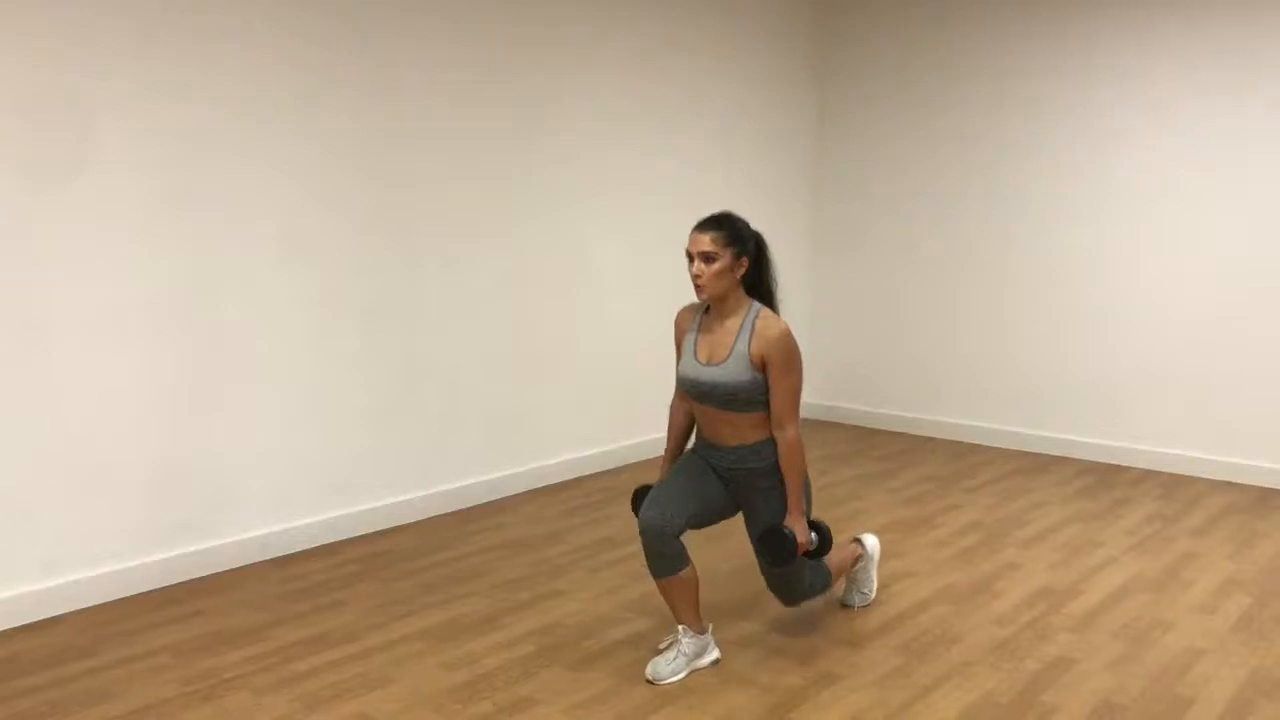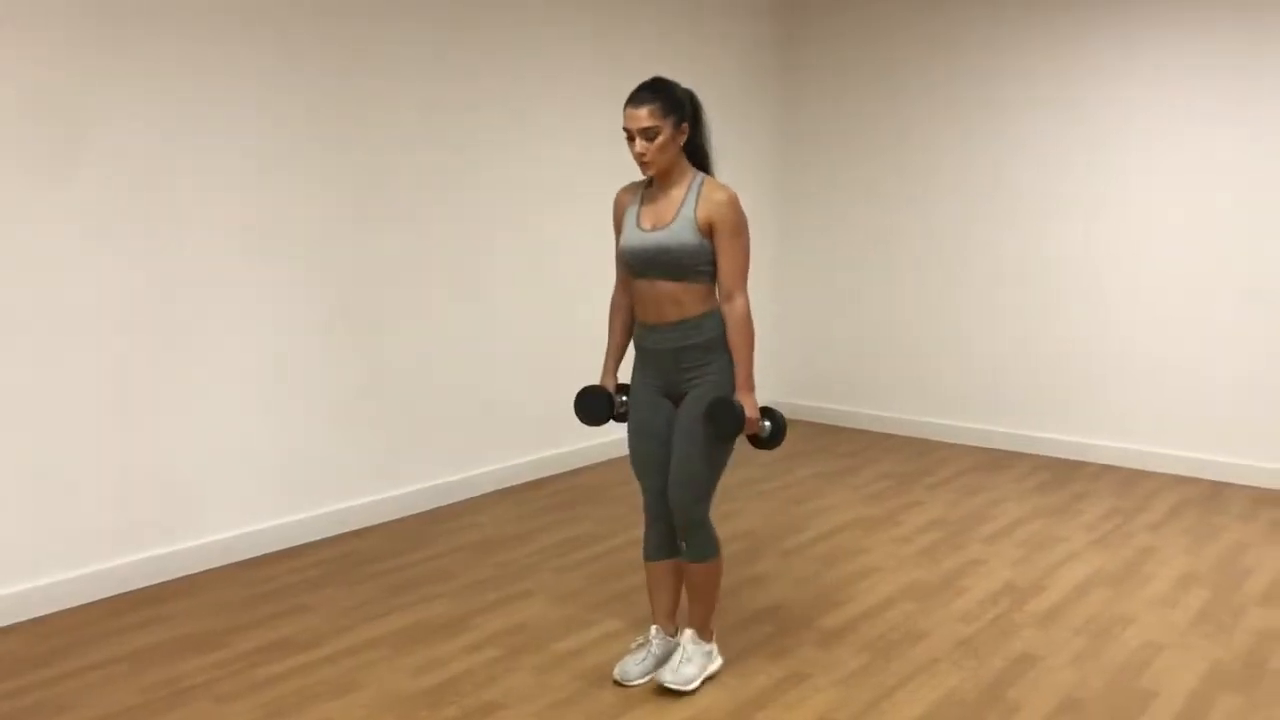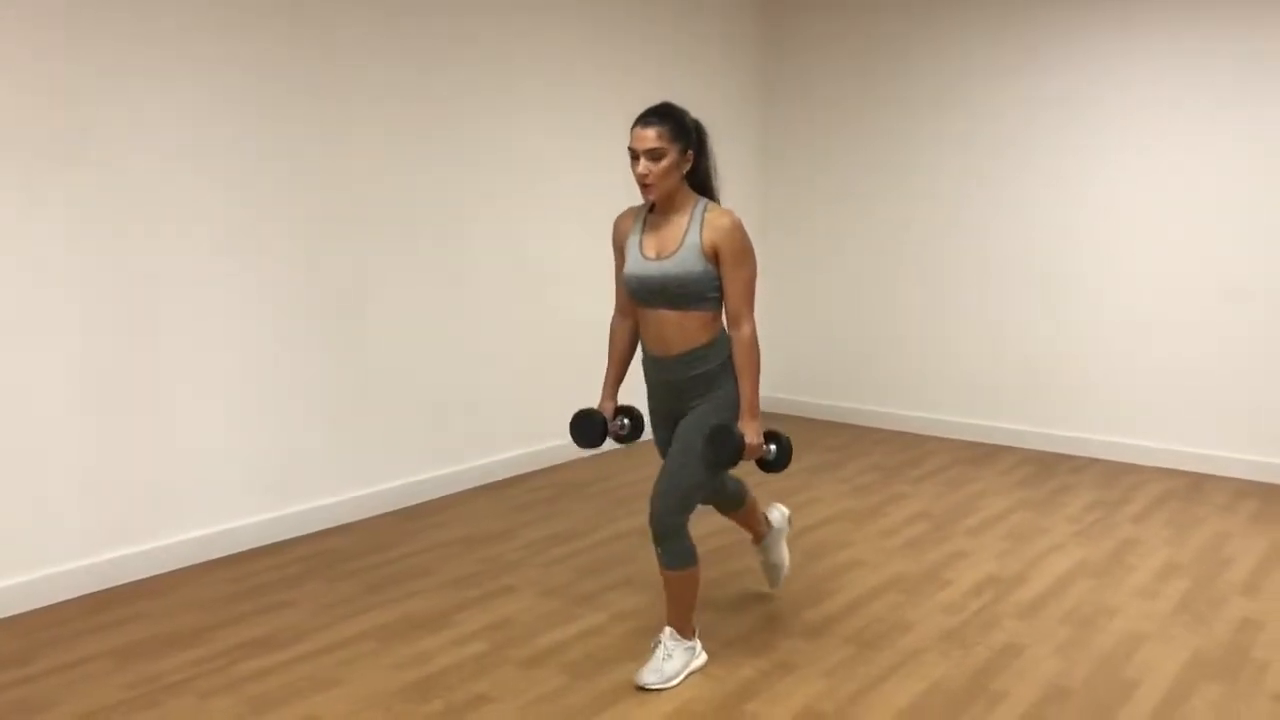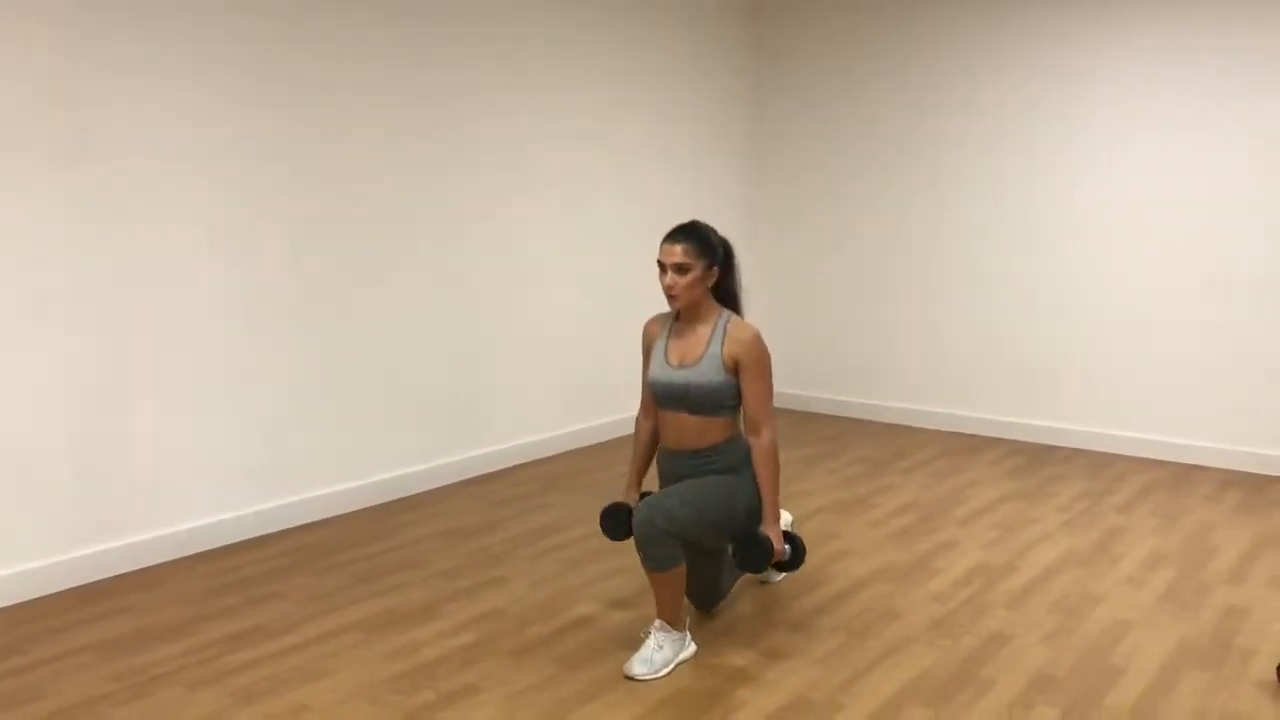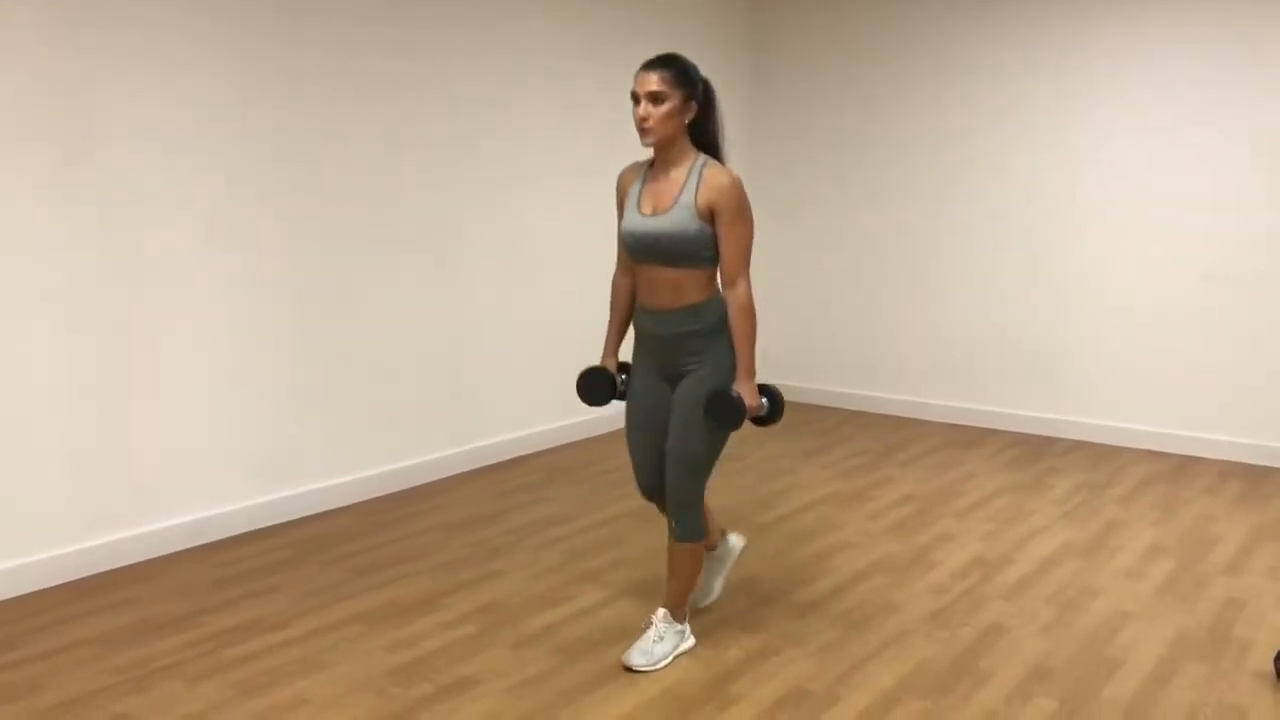
dt=0.7s
person 1, frame 1
left shoulder: (771, 334)
right shoulder: (686, 322)
left elbow: (787, 428)
left wrist: (797, 512)
right wrist: (666, 471)
left hip: (765, 470)
right hip: (709, 461)
left knee: (790, 587)
right knee: (653, 521)
left ankle: (858, 551)
right ankle: (693, 638)
person 1, frame 2
left shoulder: (717, 201)
right shoulder: (626, 201)
left elbow: (735, 300)
left wrist: (745, 388)
right wrist: (610, 368)
left hip: (706, 363)
right hip: (651, 368)
left knee: (688, 510)
right knee: (656, 510)
left ankle: (702, 642)
right ankle: (662, 635)
person 1, frame 3
left shoulder: (722, 227)
right shoulder: (627, 225)
left elbow: (743, 326)
right elbow: (625, 317)
left wrist: (750, 414)
right wrist: (609, 392)
left hip: (713, 387)
right hip: (662, 389)
left knee: (665, 513)
right knee: (704, 487)
left ankle: (682, 640)
right ankle: (768, 524)
person 1, frame 4
left shoulder: (742, 339)
right shoulder: (654, 331)
left elbow: (761, 433)
right elbow: (648, 415)
left wrist: (769, 519)
right wrist: (631, 487)
left hip: (730, 478)
right hip: (677, 476)
left knee: (652, 520)
right knee: (706, 596)
left ankle: (671, 634)
person 1, frame 5
left shoulder: (718, 184)
right shoulder: (628, 181)
left elbow: (736, 286)
left wrist: (746, 375)
right wrist: (610, 351)
left hip: (707, 350)
right hip: (650, 352)
left knee: (679, 488)
right knee: (651, 483)
left ankle: (673, 623)
right ankle: (717, 545)
